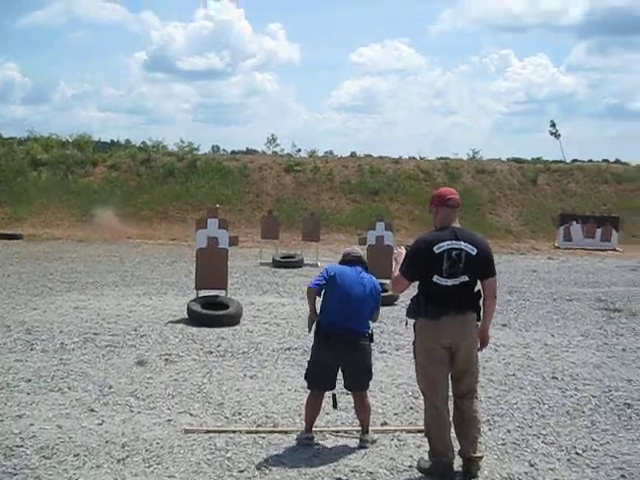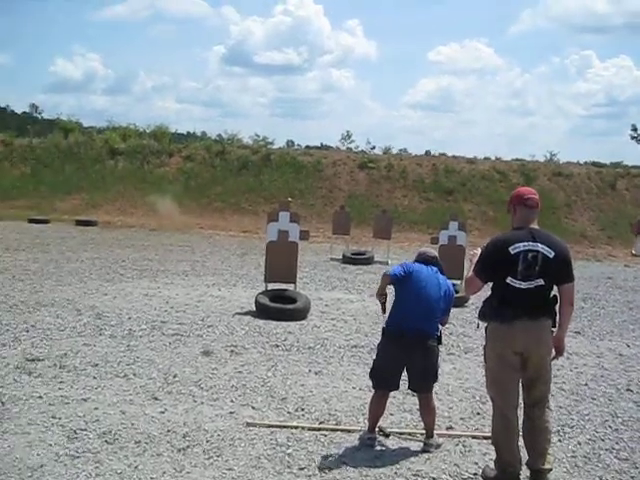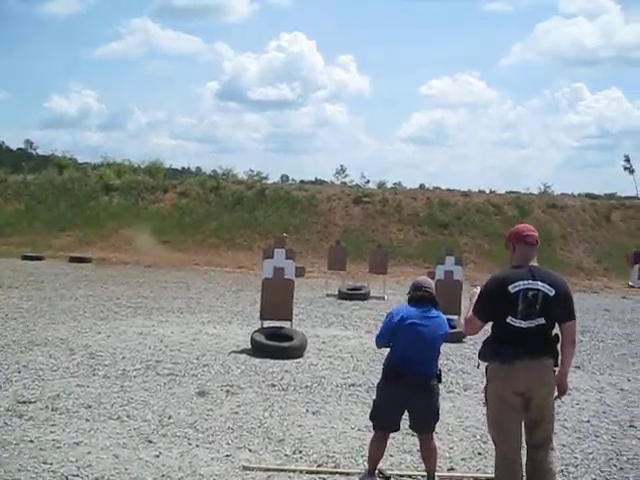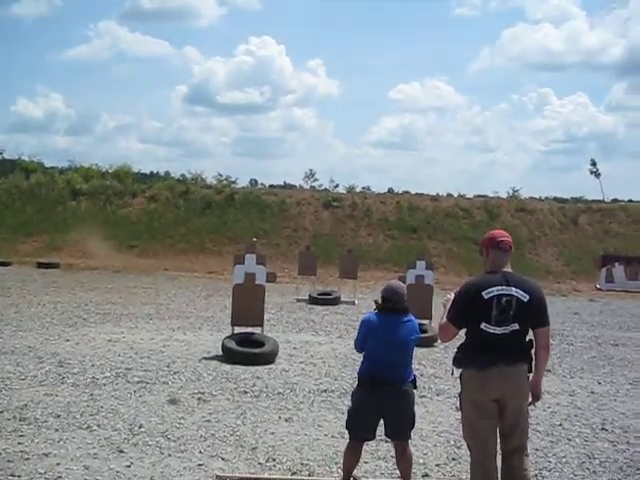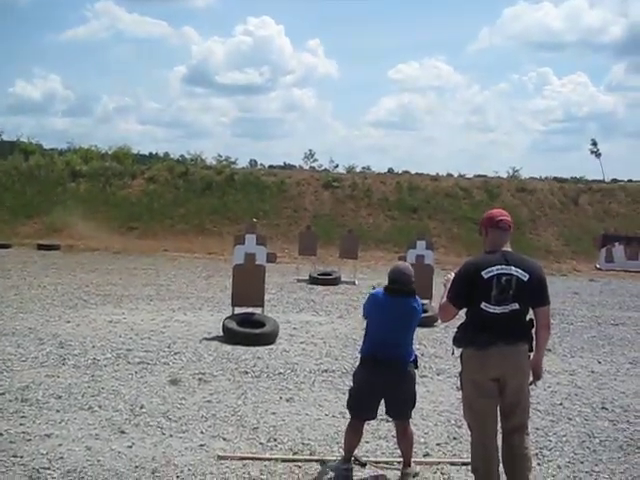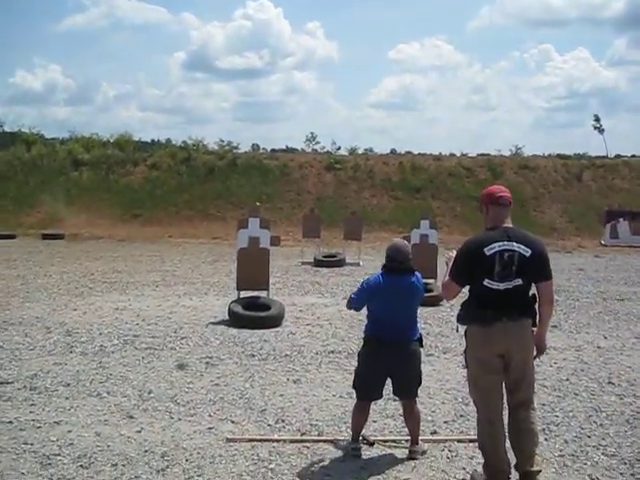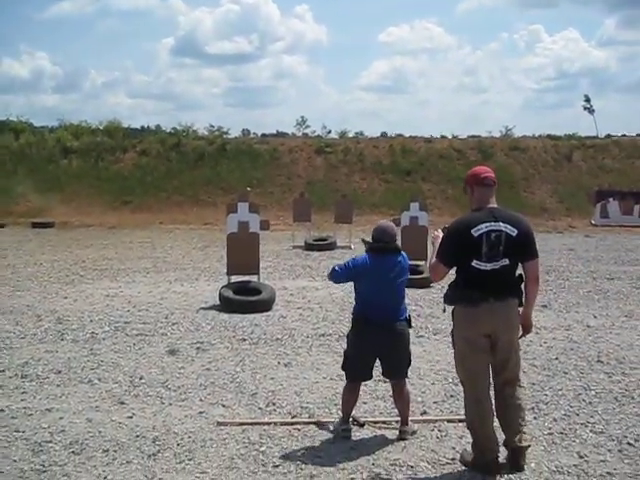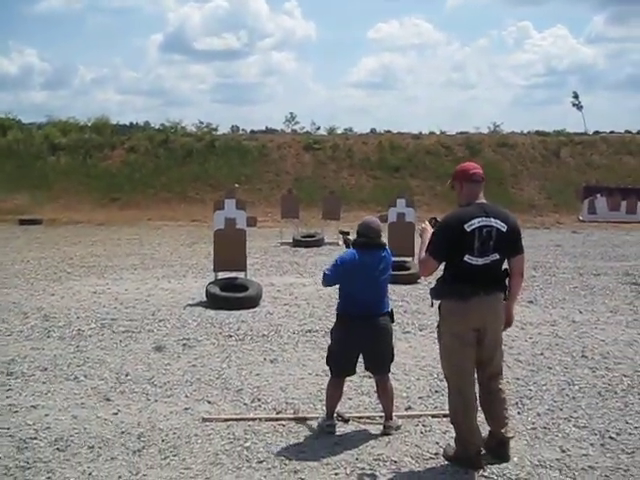
dt=0.4s
person 1, frame 1
left shoulder: (424, 243)
right shoulder: (479, 244)
left elbow: (397, 286)
right elbow: (491, 293)
left wrist: (399, 259)
right wrist: (485, 326)
left hip: (431, 326)
right hip: (466, 325)
left knee: (435, 397)
right knee: (467, 394)
person 1, frame 2
left shoulder: (500, 244)
right shoulder: (557, 247)
left elbow: (471, 288)
right elbow: (568, 300)
left wrist: (476, 261)
right wrist: (561, 334)
left hip: (503, 331)
right hip: (540, 330)
left knee: (504, 404)
right knee: (538, 404)
person 1, frame 3
left shoulder: (498, 283)
right shoulder: (558, 285)
left elbow: (471, 328)
right elbow: (570, 338)
left wrist: (475, 299)
right wrist: (563, 374)
left hip: (504, 370)
right hip: (542, 370)
left knee: (507, 447)
right knee: (542, 446)
person 1, frame 4
left shoulder: (472, 288)
right shoulder: (532, 290)
left elbow: (445, 334)
right elbow: (543, 343)
left wrist: (449, 304)
right wrist: (537, 379)
left hip: (478, 376)
right hip: (516, 376)
left knee: (482, 453)
right knee: (517, 452)
person 1, frame 5
left shoulder: (472, 268)
right shoulder: (532, 269)
left elbow: (445, 314)
right elbow: (544, 322)
left wrist: (449, 284)
right wrist: (538, 358)
left hip: (478, 356)
right hip: (516, 355)
left knee: (482, 432)
right knee: (517, 431)
person 1, frame 6
left shoulder: (474, 245)
right shoulder: (534, 245)
left elbow: (448, 293)
right elbow: (547, 297)
left wrist: (451, 262)
right wrist: (541, 333)
left hip: (483, 333)
right hip: (521, 331)
left knee: (488, 408)
right knee: (523, 405)
person 1, frame 7
left shoulder: (461, 227)
right shoulder: (519, 224)
left elbow: (436, 274)
right elbow: (533, 276)
left wrist: (438, 243)
right wrist: (527, 312)
left hip: (470, 313)
right hip: (506, 311)
left knee: (476, 388)
right knee: (510, 384)
left ankle: (485, 456)
right ankle: (516, 450)
person 1, frame 8
left shoulder: (452, 221)
right shoulder: (507, 220)
left elbow: (426, 269)
right elbow: (518, 272)
left wrist: (426, 236)
right wrist: (509, 306)
left hip: (458, 307)
right hip: (492, 305)
left knee: (460, 381)
right knee: (492, 377)
left ankle: (468, 450)
right ankle: (500, 440)
person 2, frame 1
left shoulder: (333, 271)
right shoulder: (373, 283)
left elbow: (313, 288)
right elbow: (374, 317)
left wrist: (313, 312)
left hip: (327, 339)
right hip: (358, 342)
left knee: (317, 390)
right knee: (360, 393)
left ankle: (307, 432)
right ankle: (365, 435)
person 2, frame 2
left shoulder: (410, 268)
right shoulder: (447, 286)
left elbow: (388, 275)
right elbow: (444, 321)
left wrist: (381, 292)
left hip: (395, 339)
right hip: (426, 343)
left knee: (382, 389)
right knee: (425, 394)
left ankle: (370, 433)
right ankle: (430, 438)
person 2, frame 3
left shoulder: (400, 313)
right shoulder: (442, 322)
left elbow: (380, 342)
right elbow: (434, 348)
left hip: (394, 381)
right hip: (426, 384)
left knee: (382, 431)
right knee: (426, 435)
person 2, frame 4
left shoulder: (370, 321)
right shoulder: (413, 324)
left elbow: (358, 347)
left hip: (369, 388)
right hip: (401, 390)
left knee: (356, 440)
right knee: (401, 443)
person 2, frame 5
left shoulder: (376, 298)
right shoulder: (416, 305)
left hip: (371, 367)
right hip: (403, 370)
left knee: (357, 419)
right knee: (403, 423)
person 2, frame 6
left shoulder: (374, 282)
right shoulder: (417, 281)
left elbow: (352, 305)
left hip: (375, 348)
right hip: (407, 349)
left knee: (363, 399)
right knee: (409, 401)
left ankle: (354, 443)
right ankle: (415, 445)
person 2, frame 7
left shoulder: (361, 263)
right shoulder: (403, 261)
left elbow: (333, 276)
left hip: (364, 329)
right hip: (396, 329)
left knee: (353, 380)
right knee: (399, 382)
left ankle: (344, 424)
right ankle: (405, 426)
person 2, frame 8
left shoulder: (348, 258)
right shoulder: (386, 256)
left elbow: (326, 281)
right wrist: (353, 247)
left hip: (348, 324)
right hip: (379, 323)
left knee: (338, 376)
right knee: (382, 376)
left ankle: (329, 420)
right ankle: (389, 421)
